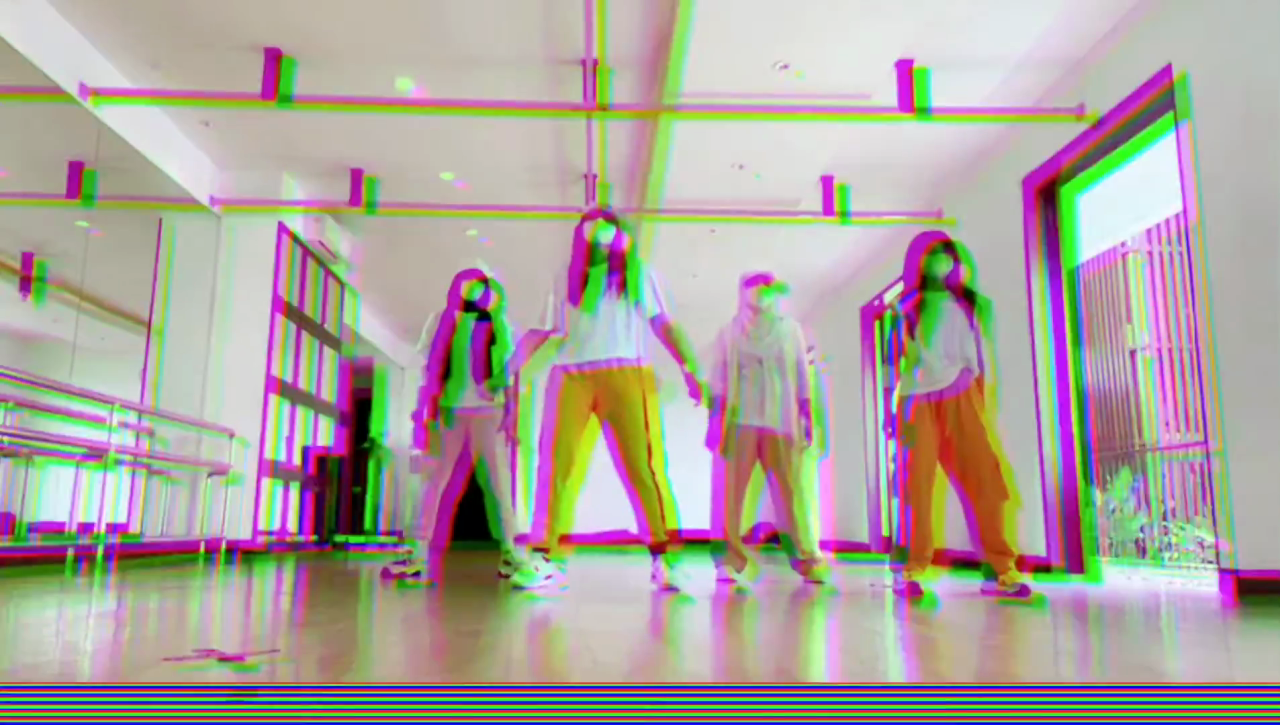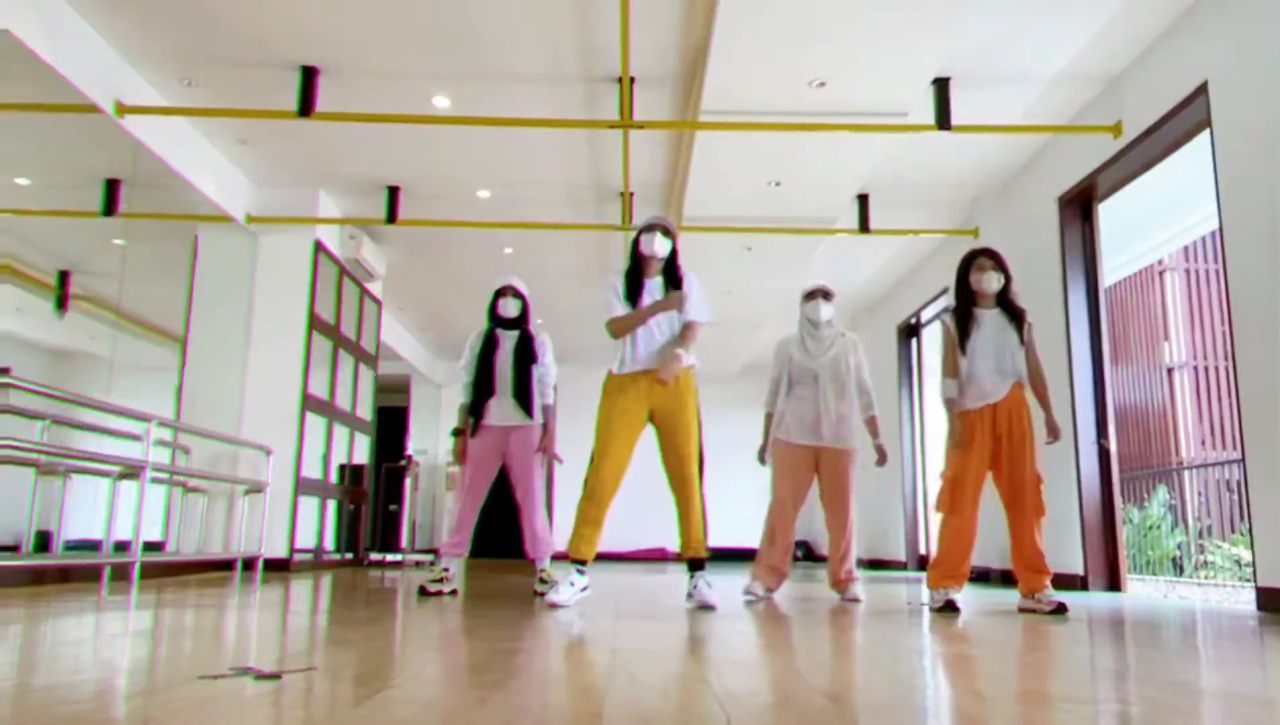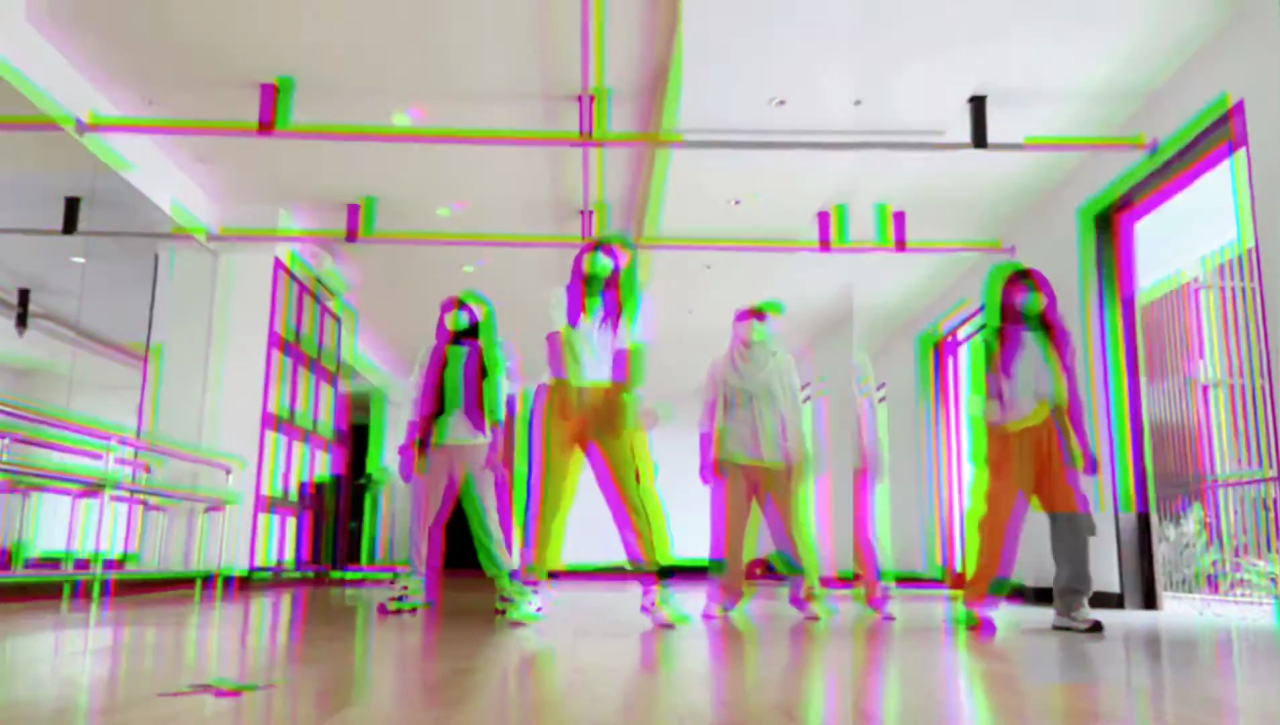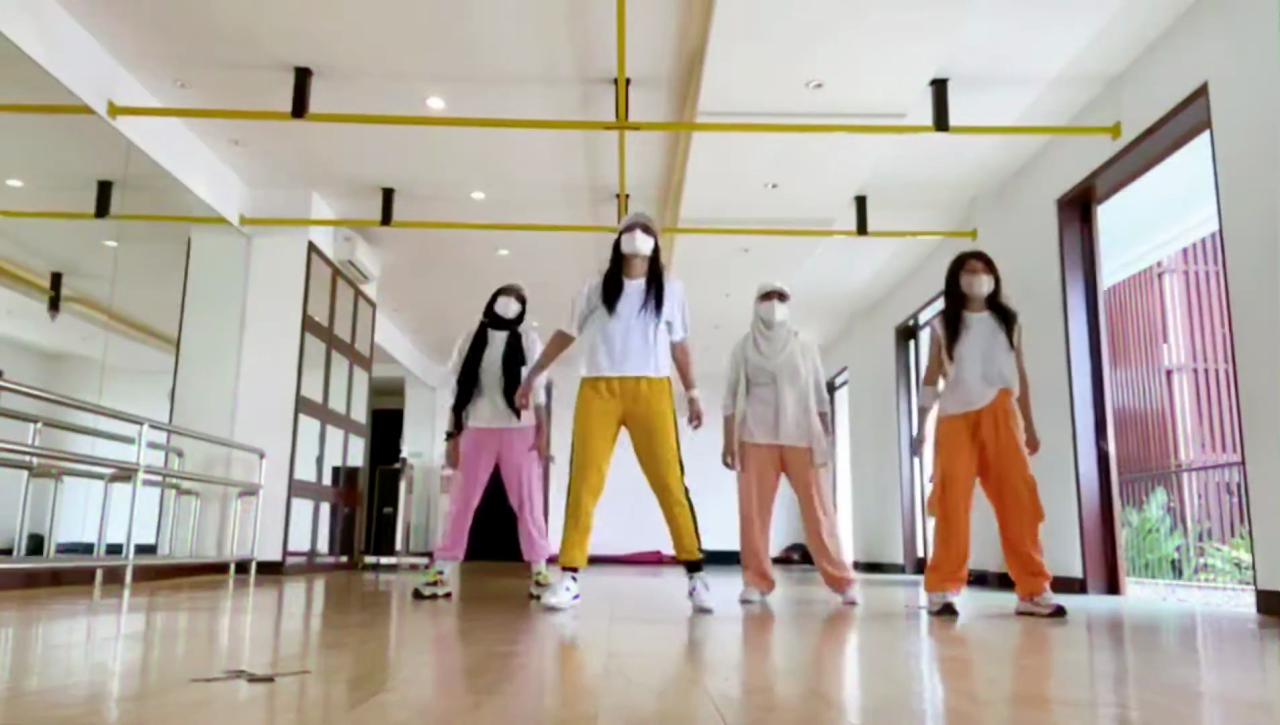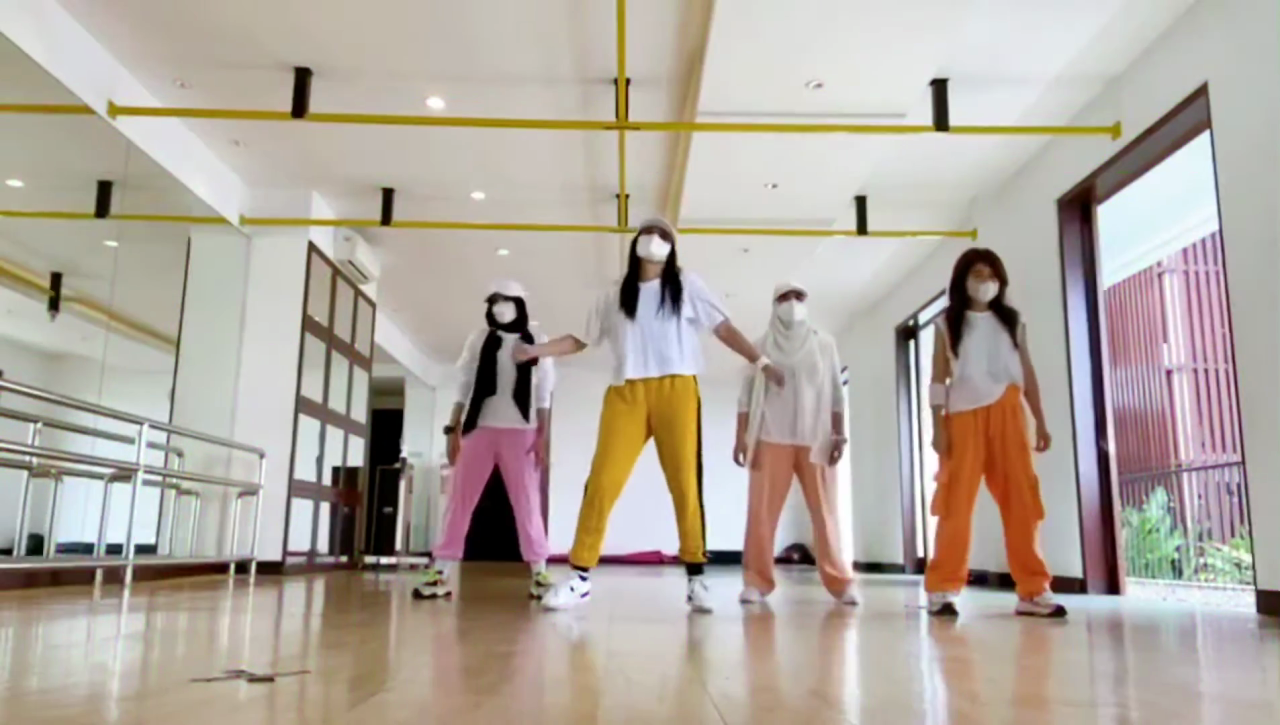
dt=0.4s
person 1, frame 1
left shoulder: (637, 272)
right shoulder: (567, 277)
left elbow: (661, 323)
right elbow: (545, 332)
left wrist: (689, 369)
left hip: (624, 376)
right hip: (573, 379)
left knee: (640, 466)
right knee: (557, 468)
left ankle: (663, 559)
right ankle: (546, 560)
person 1, frame 2
left shoulder: (686, 282)
right shoulder: (618, 283)
left elbow: (692, 327)
right elbow: (616, 328)
left wrist: (675, 354)
right wrist: (658, 307)
left hip: (673, 385)
right hip: (624, 386)
left knee: (687, 477)
right knee: (602, 476)
left ankle: (697, 576)
right ankle: (578, 572)
person 1, frame 3
left shoulder: (627, 302)
right shoulder: (562, 297)
left elbow: (631, 353)
right elbow: (558, 341)
left wrist: (630, 400)
right wrist: (573, 387)
left hip: (611, 400)
right hip: (564, 397)
left knee: (630, 492)
right knee: (552, 492)
left ankle: (655, 591)
right ankle: (536, 586)
person 1, frame 4
left shoulder: (668, 288)
right shoulder: (596, 287)
left elbow: (679, 343)
right elbow: (565, 335)
left wrist: (692, 394)
right wrist: (531, 376)
left hip: (650, 390)
right hip: (598, 389)
left knee: (669, 481)
right knee: (584, 482)
left ankle: (695, 576)
right ankle: (569, 578)
person 1, frame 5
left shoulder: (687, 286)
right shoulder: (614, 295)
left elbow: (722, 327)
right elbow: (580, 339)
left wrist: (761, 362)
right wrist: (537, 350)
left hip: (676, 391)
right hip: (625, 394)
left knee: (685, 484)
right knee: (602, 482)
left ankle: (695, 579)
right ankle: (579, 576)
person 2, frame 1
left shoulder: (972, 304)
right shoulder: (906, 306)
left elbow: (980, 358)
right elbow: (894, 359)
left wrist: (983, 405)
right wrist: (889, 407)
left hip: (963, 398)
right hip: (919, 401)
left knee: (985, 479)
right knee: (917, 482)
left ankle: (1000, 569)
right ankle: (910, 569)
person 2, frame 2
left shoulder: (1019, 319)
right shoulder: (954, 321)
left elbow: (1033, 369)
right elbow: (949, 375)
left wrist: (1049, 413)
right wrist: (953, 418)
left hip: (1012, 410)
right hip: (971, 413)
left knee: (1024, 496)
right knee: (961, 497)
left ankle: (1034, 587)
right ankle: (944, 585)
person 2, frame 3
left shoulder: (1059, 340)
right shoulder: (997, 340)
left elbow: (1071, 395)
right elbow: (990, 394)
left wrist: (1084, 445)
right wrist: (991, 439)
left hip: (1053, 435)
right hip: (1012, 436)
left knee: (1072, 518)
right knee: (998, 517)
left ankle: (1070, 605)
right ankle: (977, 602)
person 2, frame 4
left shoulder: (1008, 322)
right shoulder: (944, 325)
left elbow: (1019, 376)
right elbow: (931, 378)
left wrist: (1030, 426)
right wrist: (921, 427)
left hip: (1000, 416)
right hip: (956, 419)
left knee: (1017, 500)
right knee: (952, 502)
left ankle: (1032, 589)
right ankle: (941, 588)
person 2, frame 5
left shoulder: (1012, 321)
right shoulder: (947, 323)
left elbow: (1026, 374)
right elbow: (938, 379)
left wrist: (1040, 421)
right wrist: (939, 426)
left hip: (1007, 414)
right hip: (964, 417)
left knee: (1022, 500)
right knee: (956, 502)
left ankle: (1033, 592)
right ankle: (942, 589)
person 3, frame 1
left shoulder: (496, 322)
right shoulder: (441, 321)
left elbow: (507, 371)
right elbow: (428, 371)
left wrist: (510, 413)
right wrist: (421, 415)
left hip: (487, 411)
right hip: (447, 411)
left knee: (498, 481)
right knee: (433, 480)
left ankle: (508, 551)
right ankle: (417, 553)
person 3, frame 2
left shoulder: (538, 341)
right shoulder: (480, 339)
left elbow: (546, 391)
right elbow: (468, 388)
left wrist: (550, 433)
right wrist: (460, 432)
left hip: (525, 427)
right hip: (486, 427)
left knee: (532, 499)
right knee: (468, 497)
left ankle: (543, 569)
right ankle: (448, 569)
person 3, frame 3
left shoulder: (488, 355)
right shoulder: (434, 355)
left elbow: (498, 405)
right elbow: (420, 404)
left wrist: (498, 448)
right wrist: (410, 448)
left hip: (475, 445)
right hip: (437, 444)
left knee: (484, 516)
right knee: (423, 517)
left ankle: (507, 588)
right ankle: (414, 588)
person 3, frame 4
left shoulder: (527, 340)
right shoulder: (471, 339)
left elbow: (538, 390)
right elbow: (458, 389)
left wrist: (542, 431)
right wrist: (452, 434)
left hip: (518, 429)
right hip: (476, 429)
left knee: (527, 500)
right knee: (462, 500)
left ankle: (539, 571)
right ankle: (443, 572)
person 3, frame 5
left shoulder: (535, 344)
right shoulder: (480, 340)
left elbow: (543, 394)
right elbow: (464, 386)
left wrist: (541, 435)
right wrist: (453, 429)
left hip: (520, 431)
right hip: (479, 428)
left knee: (527, 503)
right knee: (460, 499)
left ankle: (538, 573)
right ankle: (442, 571)
person 4, frame 1
left shoulder: (791, 329)
right shoulder: (730, 331)
left elbow: (801, 378)
right elbow: (717, 378)
left wrist: (807, 421)
right wrist: (721, 420)
left hip: (782, 423)
right hip: (739, 423)
left knee: (792, 493)
right knee: (730, 491)
left ankle: (808, 562)
right ankle: (731, 561)
person 4, frame 2
left shoulder: (850, 344)
right shoulder: (787, 346)
left elbow: (864, 394)
right elbow: (774, 393)
left wrist: (877, 439)
right wrist: (765, 439)
left hip: (838, 438)
right hip: (793, 436)
left knee: (841, 510)
right knee: (783, 506)
left ankle: (844, 578)
right ankle: (766, 576)
person 4, frame 3
left shoulder: (784, 363)
right shoulder: (722, 367)
left elbow: (795, 412)
right elbow: (709, 415)
left wrist: (801, 455)
right wrist: (707, 456)
left hip: (775, 458)
right hip: (733, 457)
left knee: (790, 527)
right knee: (728, 528)
left ankle: (807, 595)
right ankle: (722, 596)
person 4, frame 4
left shoulder: (804, 345)
right shoulder: (743, 348)
left elbow: (819, 394)
right elbow: (732, 397)
left wrist: (825, 436)
right wrist: (728, 440)
left hip: (801, 438)
right hip: (755, 439)
left knee: (817, 509)
right knee: (753, 511)
left ankle: (840, 579)
right ankle: (756, 580)
person 4, frame 5
left shoulder: (823, 343)
right shoulder: (762, 346)
left elbow: (835, 392)
right elbow: (748, 395)
left wrist: (838, 434)
right wrist: (741, 437)
left hip: (815, 439)
right hip: (771, 438)
left knee: (825, 511)
right knee: (761, 510)
left ankle: (840, 581)
right ankle: (757, 581)
